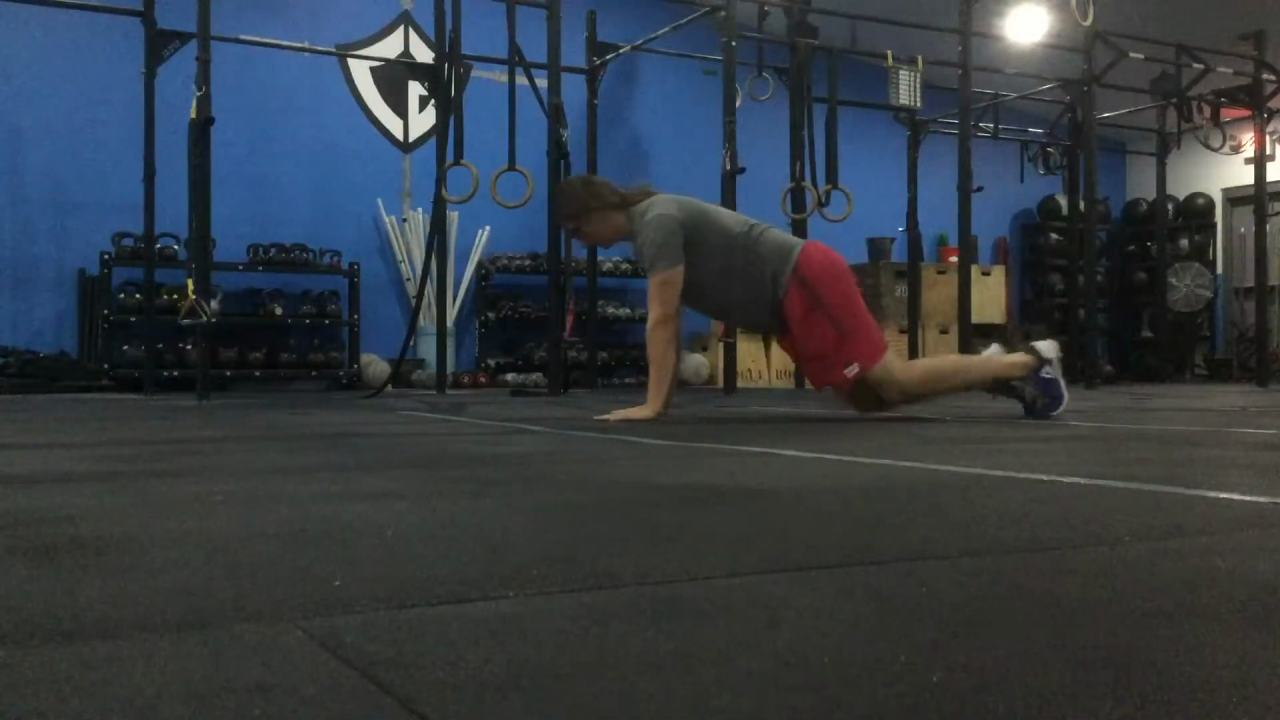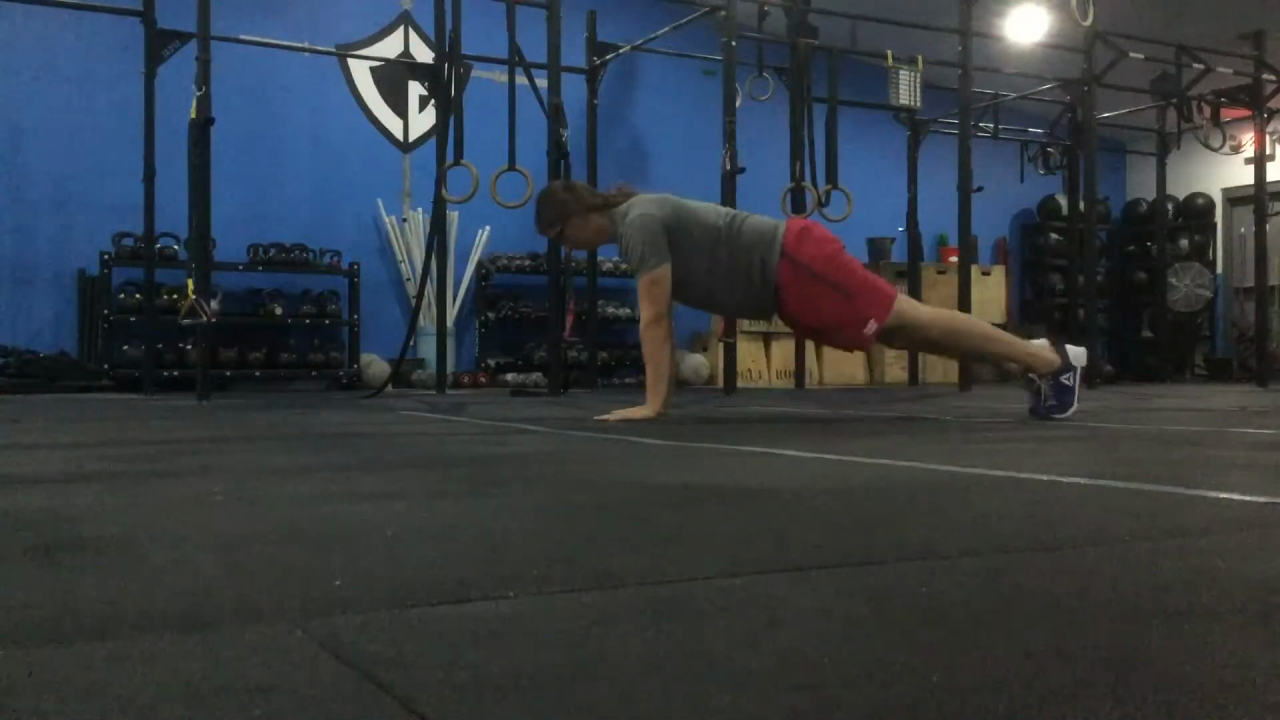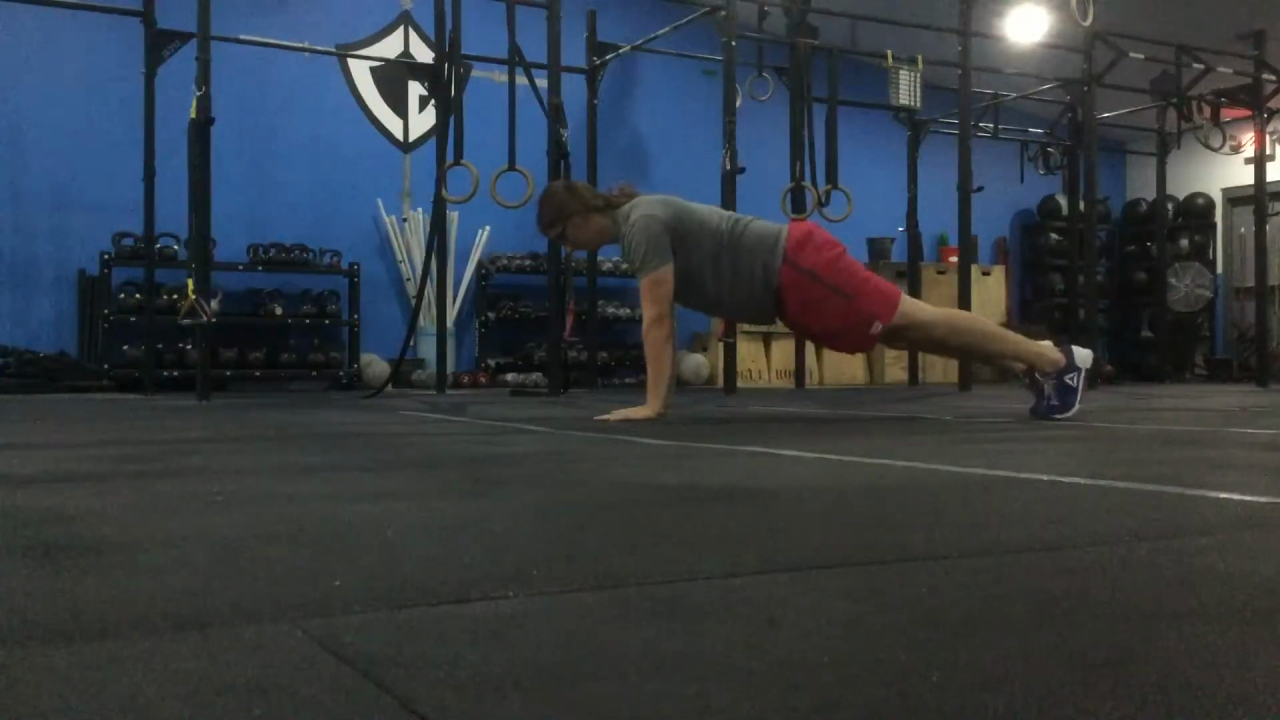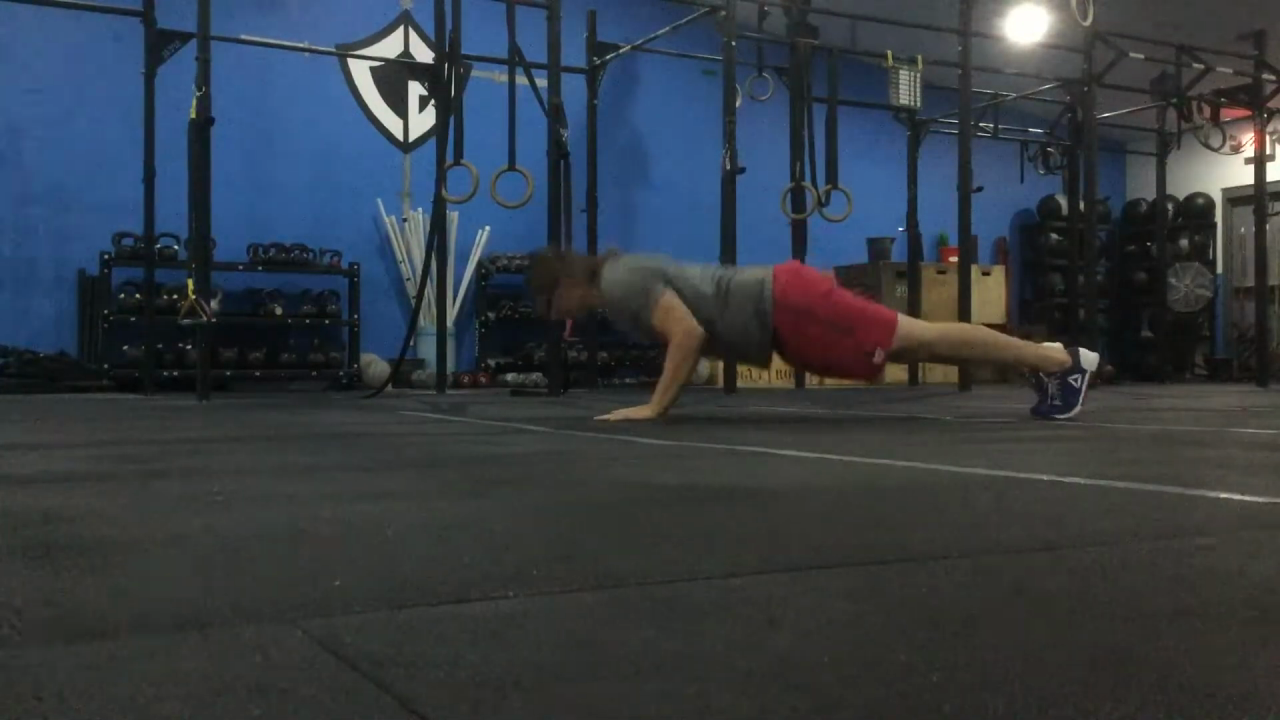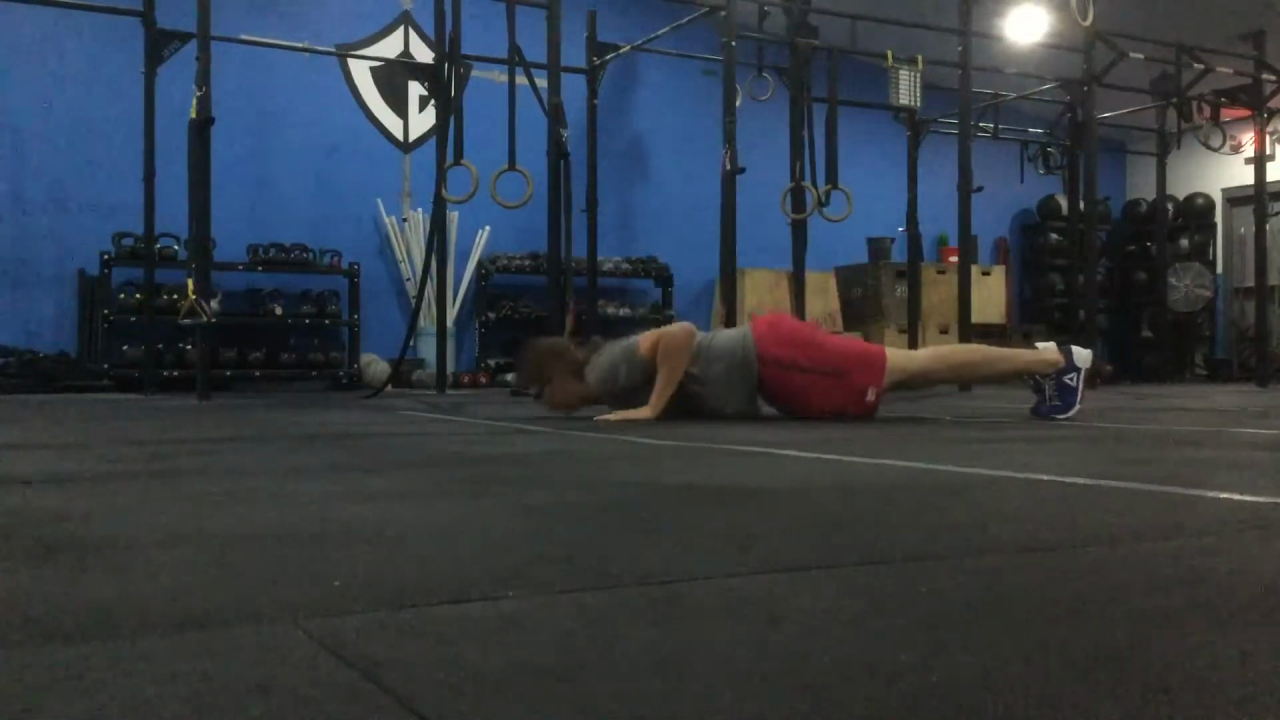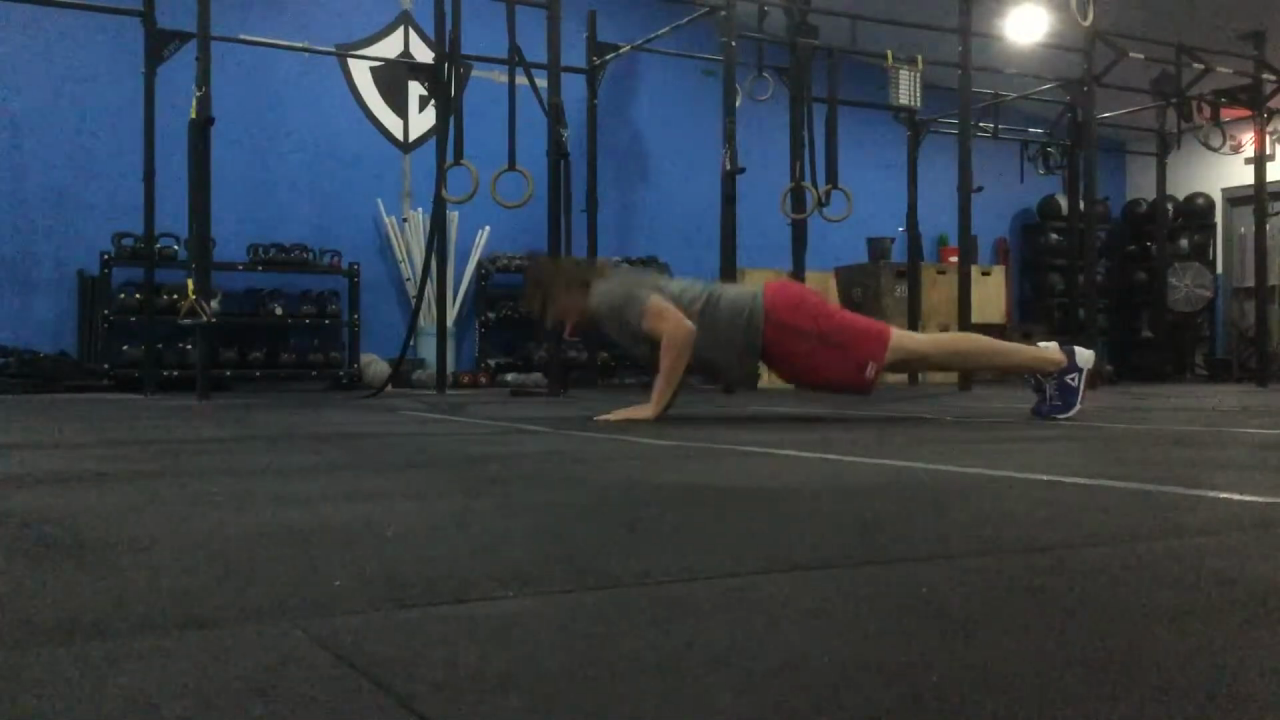
dt=0.4s
person 1, frame 1
left shoulder: (656, 223)
right shoulder: (654, 223)
left elbow: (662, 320)
right elbow: (666, 322)
left wrist: (652, 405)
right wrist: (660, 397)
left hip: (805, 282)
right hip: (796, 292)
left knee: (891, 383)
right knee: (870, 391)
left ankle: (1028, 362)
right ankle: (994, 369)
person 1, frame 2
left shoulder: (639, 223)
right shoulder: (637, 220)
left elbow: (654, 319)
right elbow: (662, 321)
left wrist: (652, 403)
right wrist: (661, 396)
left hip: (795, 260)
right hip: (789, 271)
left knee: (912, 321)
right knee: (904, 332)
left ankle: (1050, 361)
right ankle: (1030, 357)
person 1, frame 3
left shoulder: (641, 224)
right shoulder: (639, 219)
left elbow: (657, 319)
right elbow: (662, 319)
left wrist: (653, 404)
right wrist: (660, 395)
left hip: (797, 266)
right hip: (790, 276)
left knee: (920, 322)
right knee: (908, 334)
left ankle: (1056, 361)
right ankle: (1032, 365)
person 1, frame 4
left shoulder: (621, 283)
right shoulder: (620, 274)
left elbow: (689, 336)
right elbow: (684, 332)
left wrist: (654, 407)
right wrist: (661, 397)
left hip: (787, 307)
right hip: (781, 303)
left knee: (919, 339)
right knee: (912, 347)
left ankle: (1060, 362)
right ankle: (1043, 362)
person 1, frame 5
left shoulder: (606, 373)
right shoulder: (606, 359)
left elbow: (680, 334)
left wrist: (652, 408)
right wrist: (656, 401)
left hip: (771, 361)
right hip: (764, 347)
left knee: (914, 368)
right knee: (910, 366)
left ankle: (1055, 361)
right ankle: (1037, 357)
person 1, frame 6
left shoulder: (609, 299)
right shoulder: (612, 282)
left elbow: (681, 330)
left wrist: (655, 407)
right wrist: (659, 398)
left hip: (776, 323)
right hip: (771, 317)
left knee: (914, 349)
right knee: (912, 352)
left ankle: (1056, 361)
right ankle: (1042, 357)
